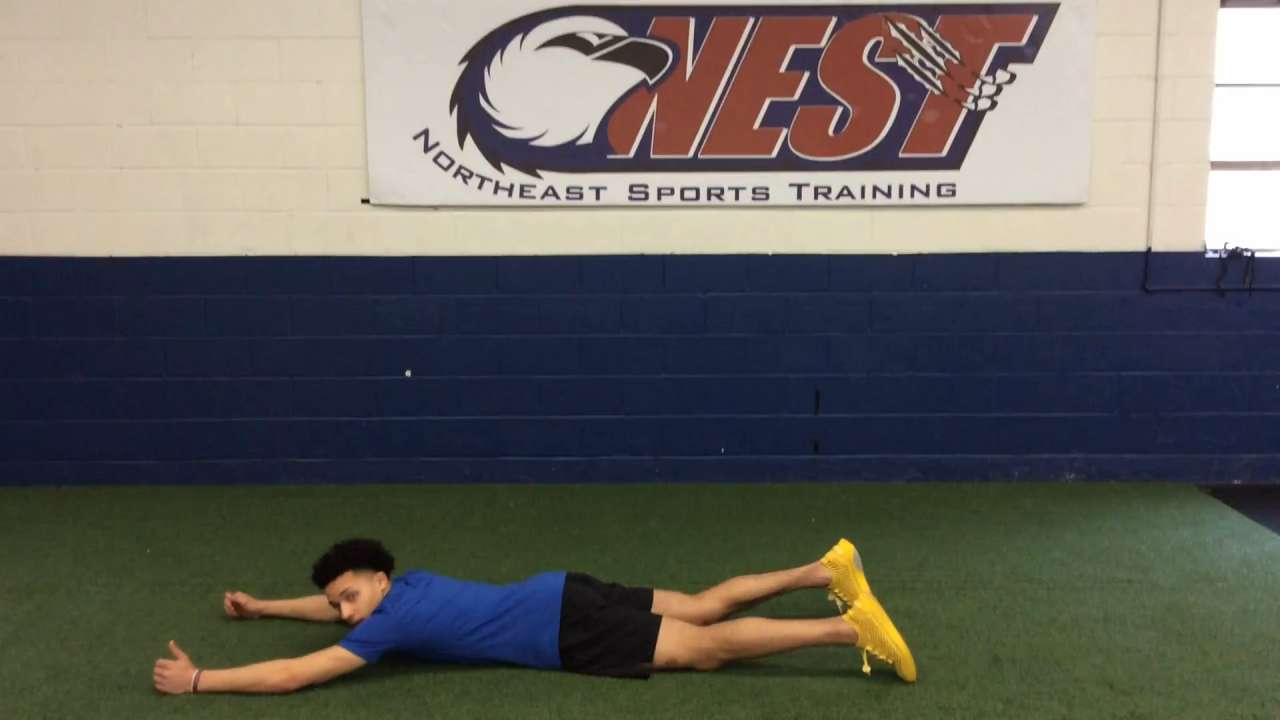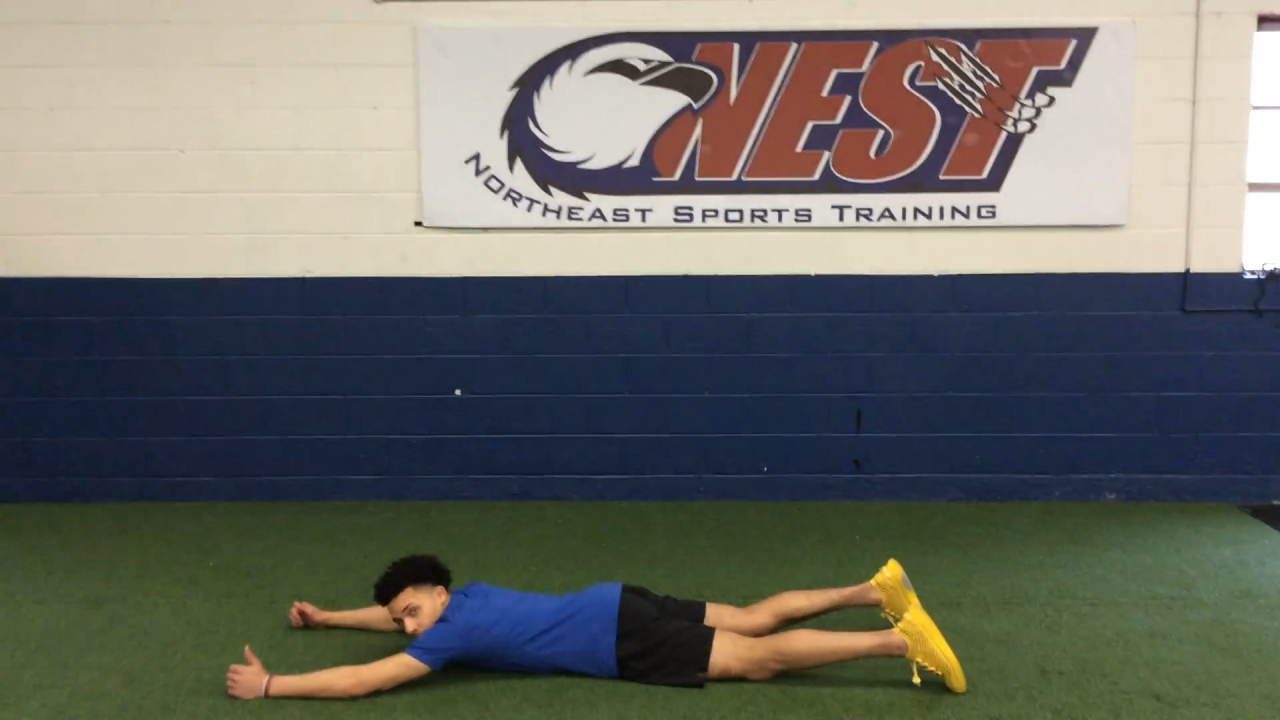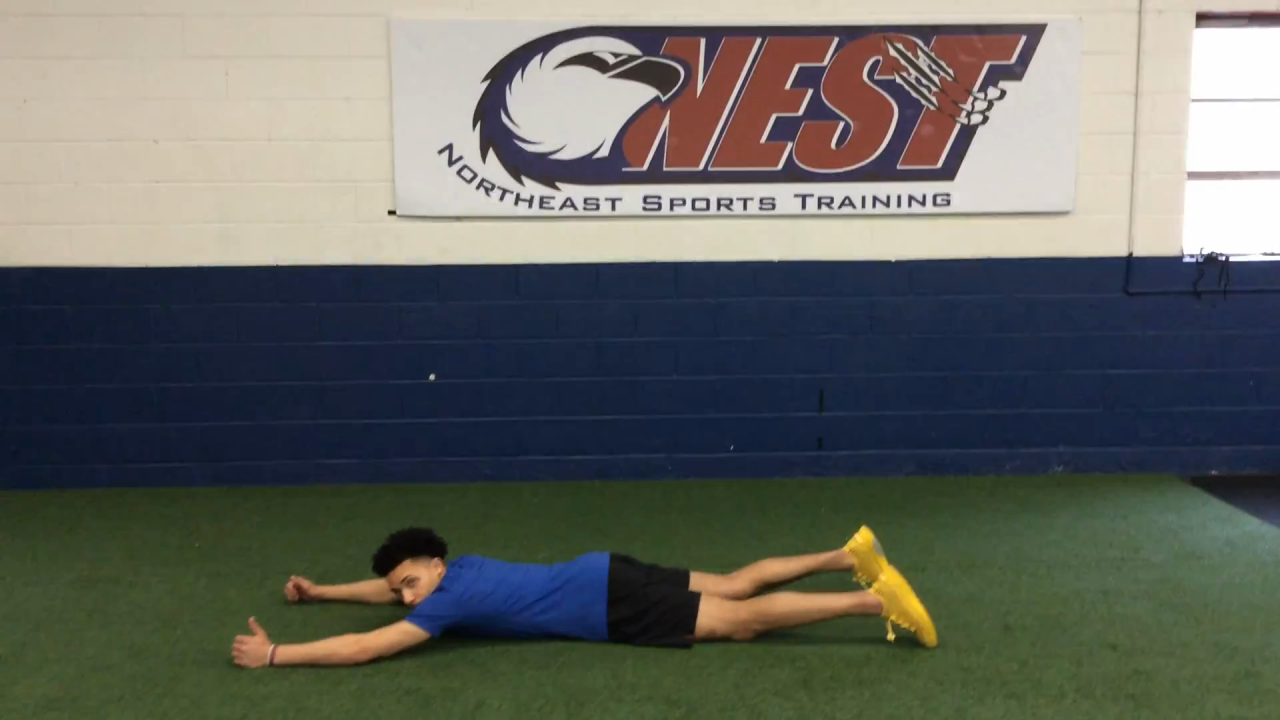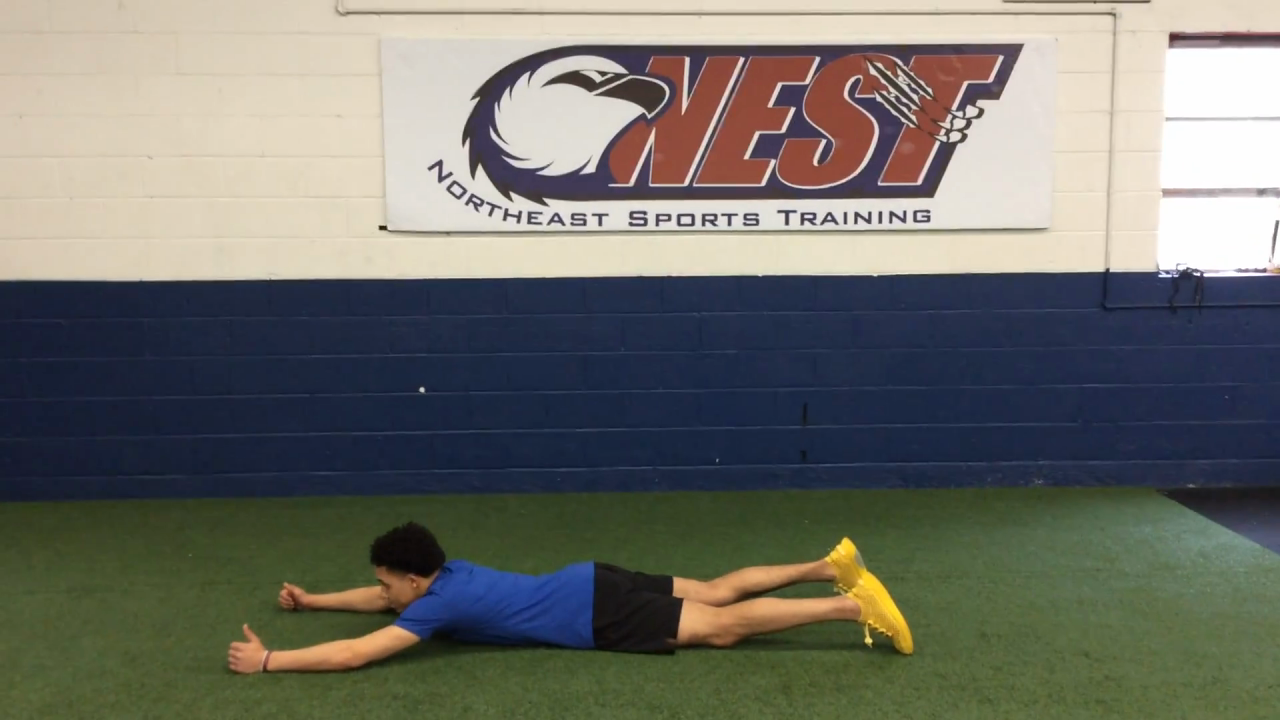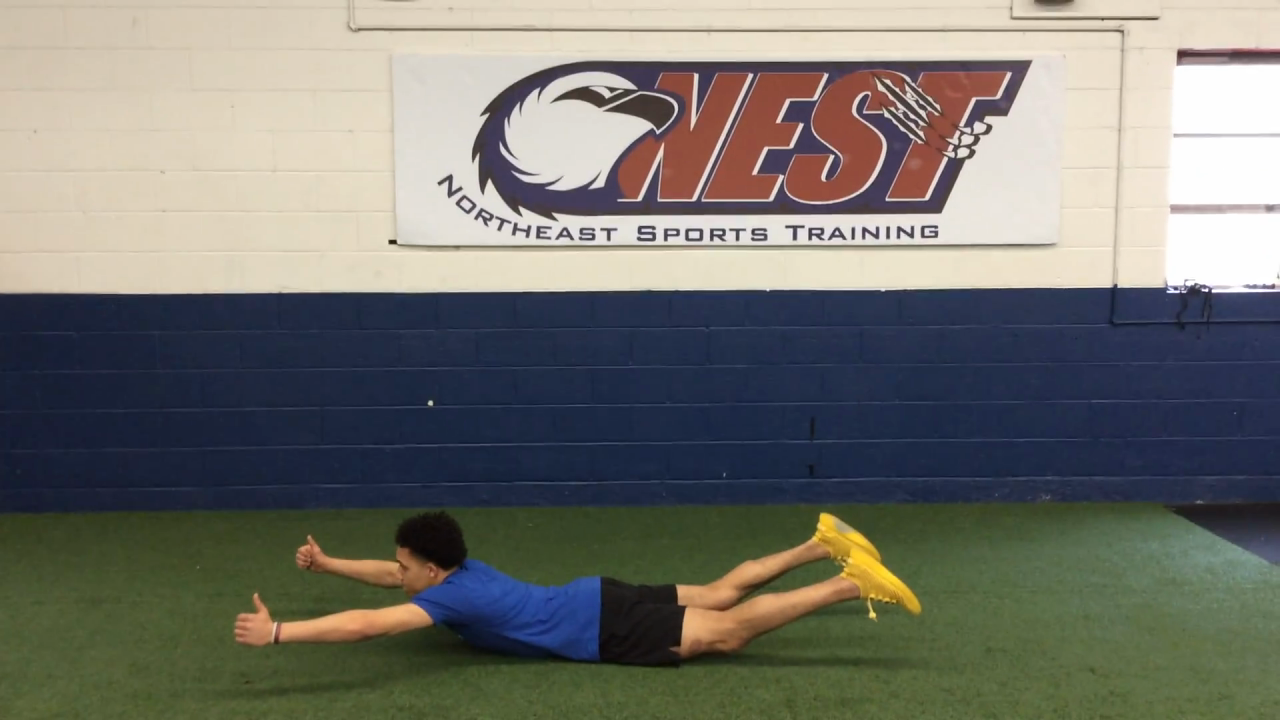
dt=1s
person 1, frame 1
left shoulder: (392, 619)
right shoulder: (401, 587)
left elbow: (292, 676)
right elbow: (339, 605)
left wrist: (198, 680)
right wrist: (261, 606)
left hip: (566, 633)
right hip: (562, 596)
left knee: (705, 647)
right knee: (704, 606)
left ankle: (847, 626)
right ankle: (822, 570)
person 1, frame 2
left shoulder: (453, 630)
right shoulder: (463, 597)
left elbow: (358, 683)
right elbow: (398, 613)
left wrist: (269, 686)
right wrist: (326, 617)
left hip: (621, 642)
right hip: (618, 608)
left knee: (757, 658)
right knee: (755, 620)
left ankle: (897, 639)
right ankle: (873, 589)
person 1, frame 3
left shoulder: (450, 598)
right shoulder: (454, 569)
left elbow: (360, 650)
right elbow: (389, 587)
left wrist: (274, 655)
right wrist: (319, 590)
left hip: (610, 607)
right hip: (605, 576)
left knee: (740, 621)
right knee: (734, 585)
left ankle: (872, 599)
right ankle: (848, 555)
person 1, frame 4
left shoulder: (438, 605)
right shoulder: (446, 572)
left elbow: (353, 654)
right elbow: (383, 599)
left wrist: (267, 660)
right wrist: (311, 599)
left hip: (596, 617)
right hip: (592, 586)
left knee: (722, 627)
right knee: (718, 592)
left ankle: (853, 604)
right ankle: (828, 566)
person 1, frame 5
left shoulder: (450, 597)
right shoulder: (459, 567)
left elbow: (364, 625)
right elbow: (395, 577)
left wrist: (277, 632)
right wrist: (327, 563)
left hip: (604, 630)
right hip: (599, 601)
left knee: (728, 633)
right knee: (719, 596)
left ankle: (850, 584)
right ankle: (819, 544)
